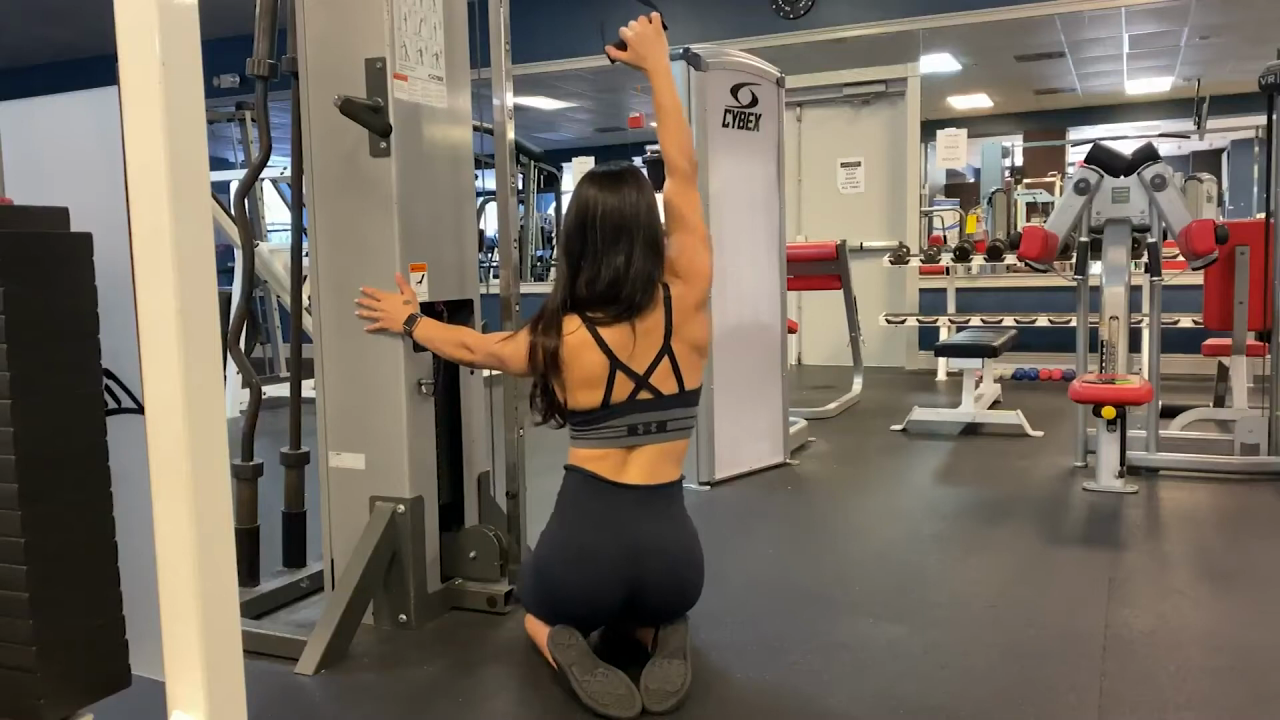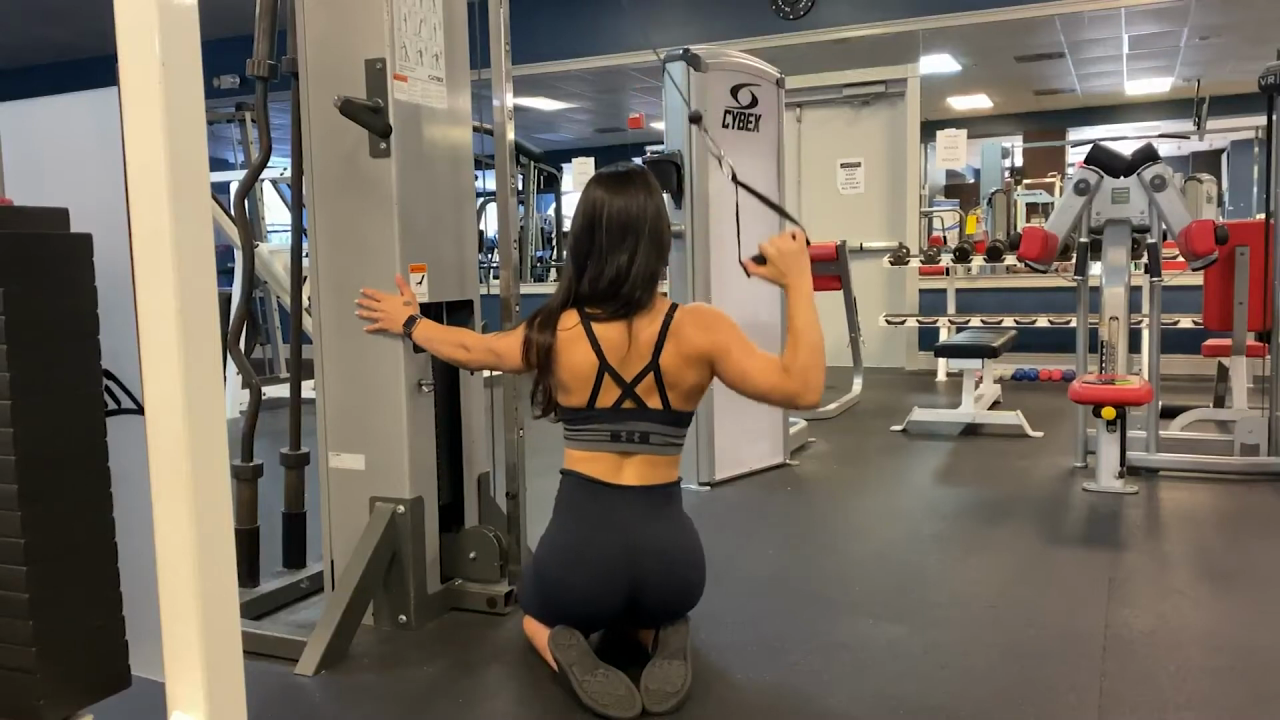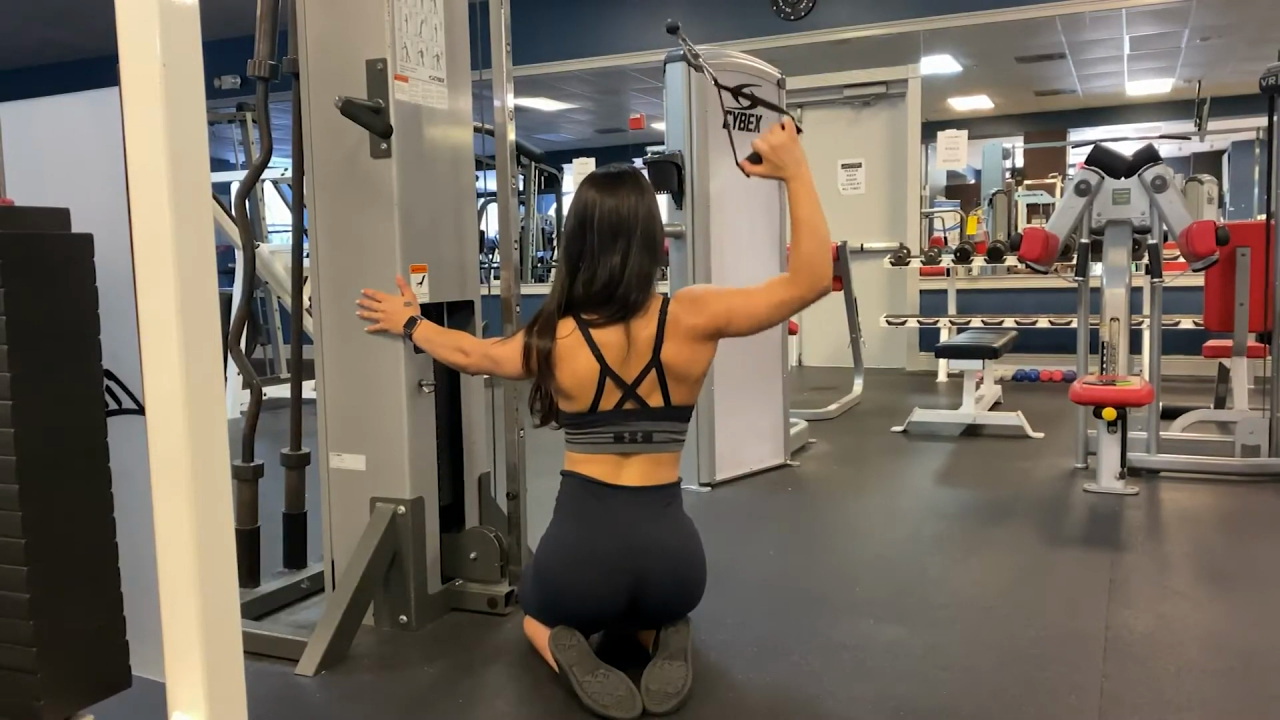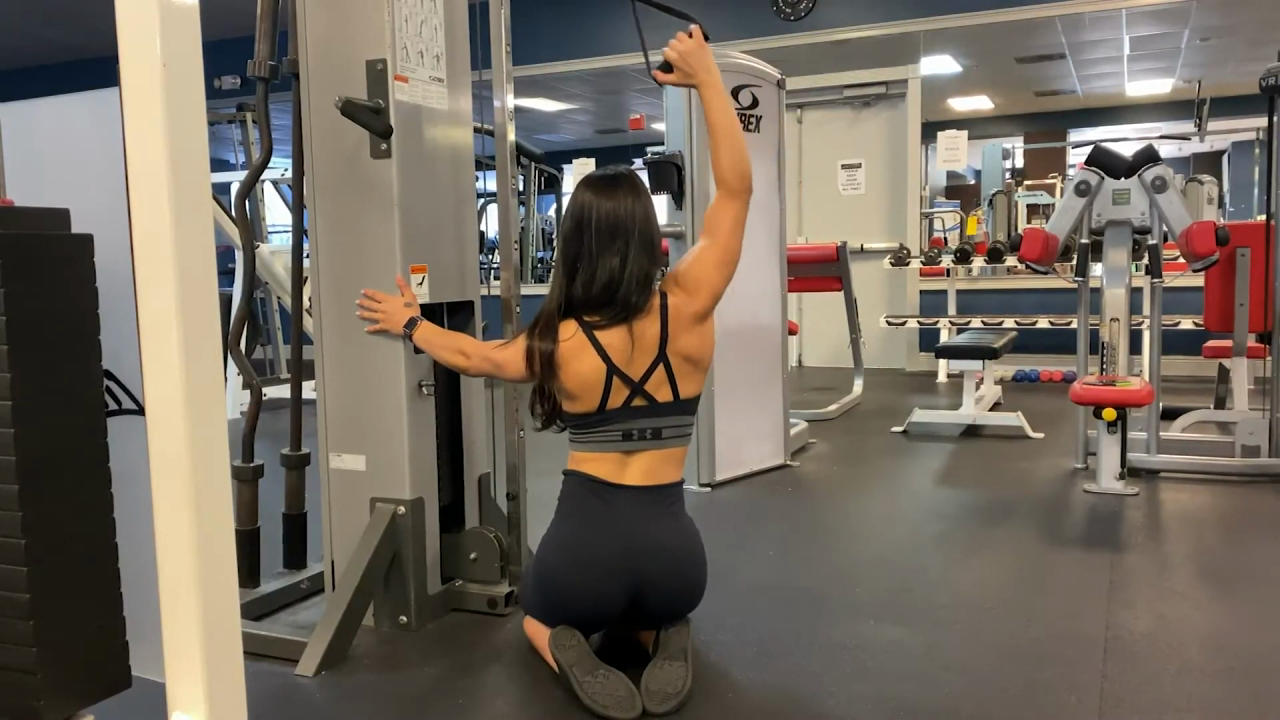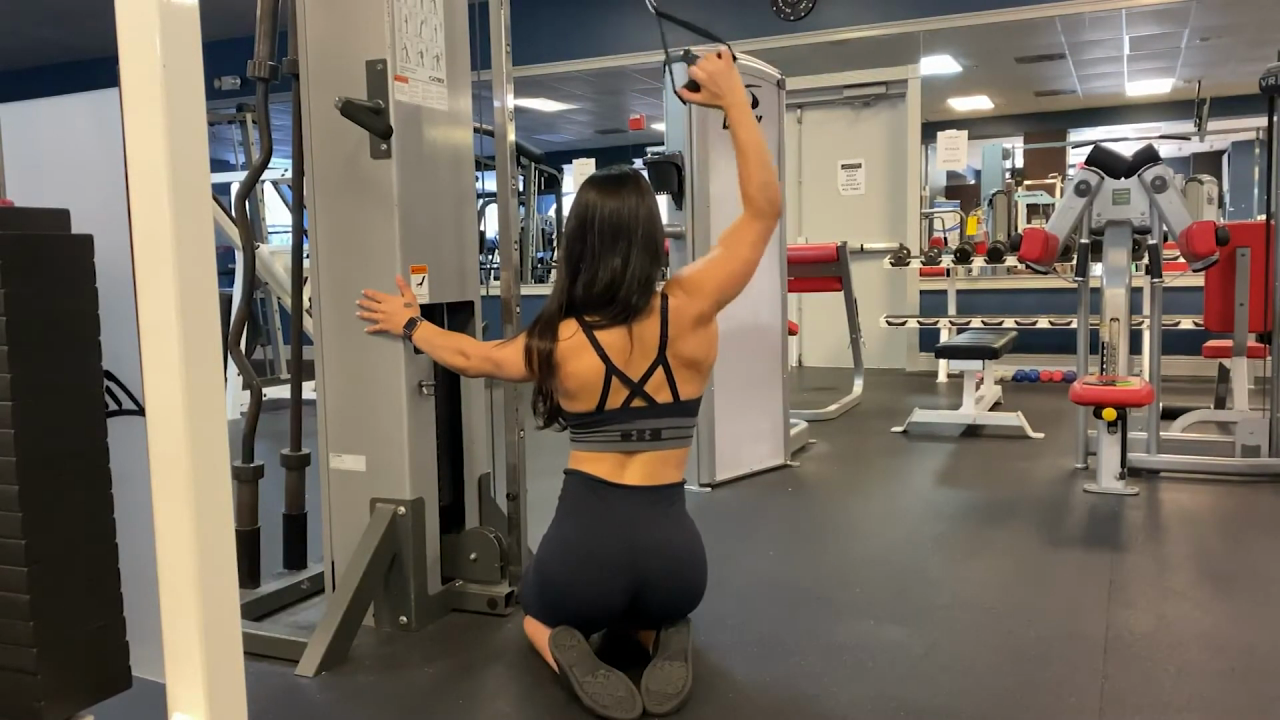
dt=1s
person 1, frame 1
left shoulder: (559, 337)
right shoulder: (685, 303)
left elbow: (476, 348)
right elbow: (684, 173)
left wrist: (410, 320)
right wrist: (657, 64)
left hip: (582, 540)
right hip: (668, 547)
left knee: (539, 610)
right knee: (652, 600)
left ankle: (567, 653)
right ankle: (660, 638)
person 1, frame 2
left shoulder: (558, 333)
right shoulder: (698, 328)
left elbow: (472, 349)
right elbow: (804, 389)
left wrist: (408, 321)
right wrist: (798, 282)
left hip: (580, 543)
right hip: (668, 550)
left knee: (539, 612)
right knee: (649, 600)
left ankle: (567, 653)
right ankle: (661, 638)
person 1, frame 3
left shoulder: (553, 340)
right shoulder: (692, 321)
left elbow: (473, 353)
right elbow: (810, 279)
left wrist: (409, 322)
right wrist: (794, 170)
left hip: (581, 545)
right hip: (669, 552)
left knee: (539, 613)
right knee: (653, 596)
left ankle: (569, 654)
right ankle: (663, 638)
person 1, frame 4
left shoulder: (558, 343)
right shoulder: (688, 311)
left elbow: (474, 355)
right elbow: (736, 188)
left wrist: (407, 323)
right wrist: (706, 77)
left hip: (583, 543)
right hip: (671, 550)
left knee: (538, 615)
right knee: (656, 603)
left ankle: (570, 657)
right ankle: (662, 639)
person 1, frame 5
left shoulder: (557, 340)
right shoulder: (690, 310)
left elbow: (473, 357)
right elbow: (764, 210)
left wrist: (410, 324)
right wrist: (734, 100)
left hip: (584, 543)
right hip: (672, 550)
left knee: (539, 613)
right knee: (652, 603)
left ankle: (568, 656)
right ankle: (662, 640)
